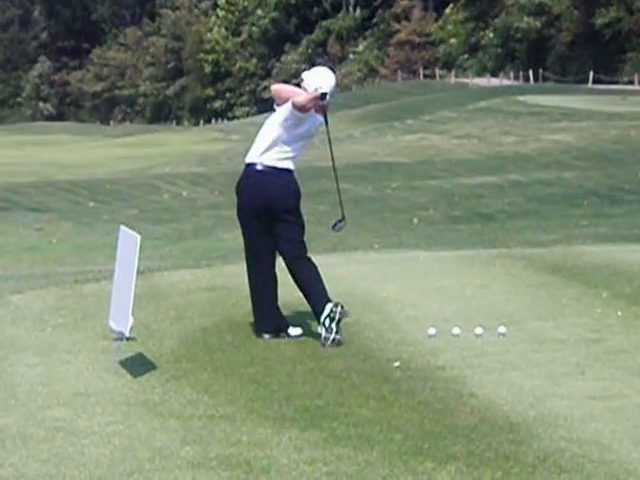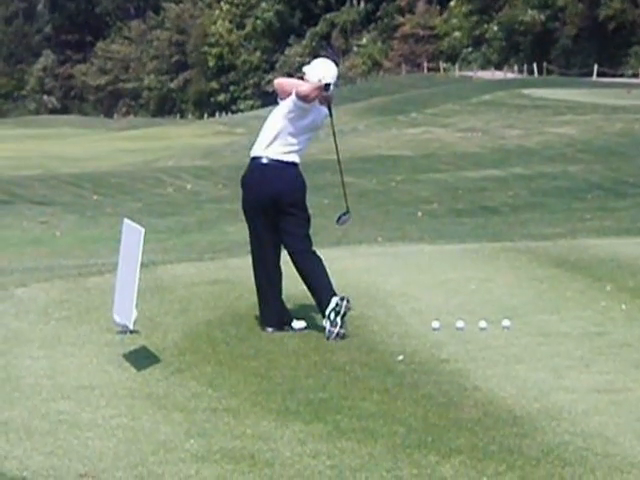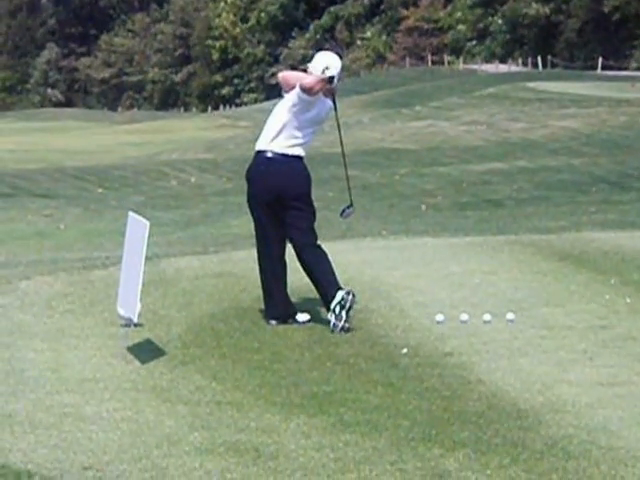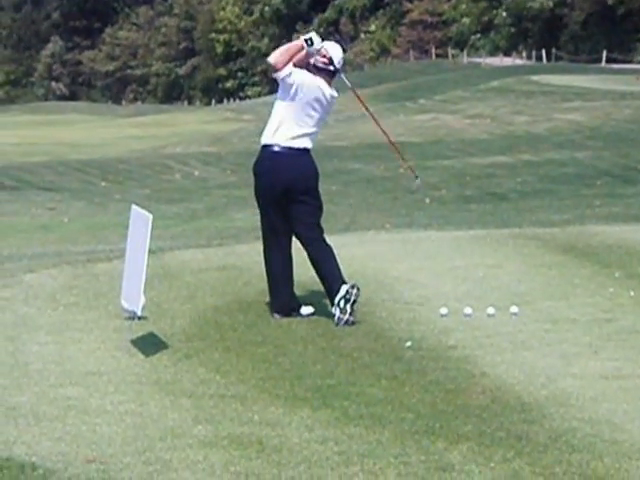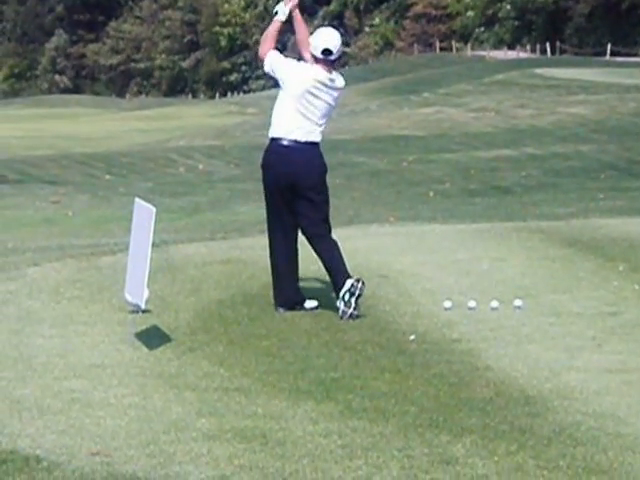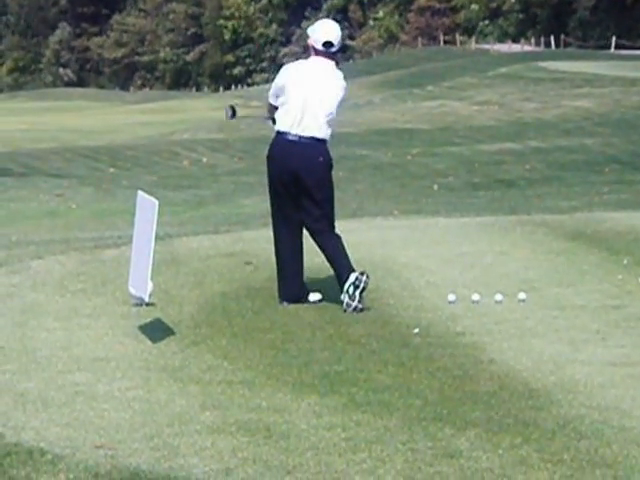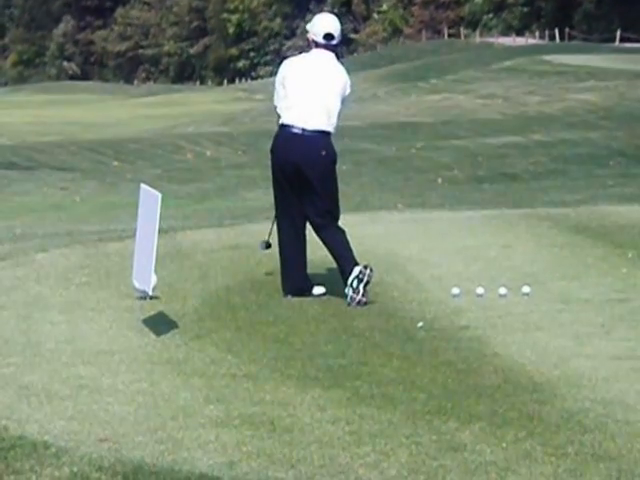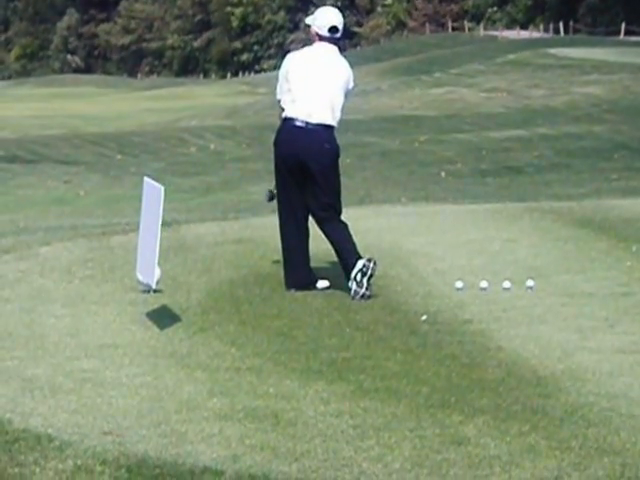
dt=0.4s
person 1, frame 1
left shoulder: (299, 111)
right shoulder: (316, 120)
left elbow: (300, 101)
right elbow: (277, 89)
left wrist: (313, 96)
right wrist: (317, 99)
left hip: (253, 182)
right hip: (283, 184)
left knee: (259, 258)
right knee: (296, 254)
left ankle: (269, 323)
right ankle: (324, 307)
person 1, frame 2
left shoulder: (302, 102)
right shoulder: (321, 112)
left elbow: (303, 91)
right elbow: (280, 83)
left wrist: (317, 86)
right wrist: (321, 89)
left hip: (259, 175)
right hip: (288, 177)
left knee: (265, 251)
right knee: (301, 247)
left ankle: (274, 317)
right ankle: (330, 301)
person 1, frame 3
left shoulder: (308, 96)
right shoulder: (326, 105)
left elbow: (307, 84)
right elbow: (284, 77)
left wrist: (321, 79)
right wrist: (327, 83)
left hip: (264, 169)
right hip: (294, 171)
left knee: (269, 244)
right knee: (306, 241)
left ankle: (279, 310)
right ankle: (335, 295)
person 1, frame 4
left shoulder: (300, 81)
right shoulder: (329, 96)
left elbow: (275, 62)
left wrist: (305, 41)
right wrist: (308, 48)
left hip: (271, 162)
right hip: (302, 165)
left knee: (276, 238)
right knee: (312, 235)
left ankle: (283, 304)
right ankle: (339, 290)
person 1, frame 5
left shoulder: (295, 73)
right shoulder: (337, 84)
left elbow: (264, 52)
right elbow: (308, 53)
left hip: (278, 155)
right hip: (309, 158)
left knee: (281, 230)
right knee: (318, 229)
left ankle: (287, 297)
right ankle: (344, 282)
person 1, frame 6
left shoulder: (291, 71)
right shoulder: (339, 81)
left elbow: (271, 108)
left hip: (283, 149)
right hip: (315, 153)
left knee: (286, 223)
right knee: (321, 224)
left ankle: (292, 290)
right ankle: (348, 276)
person 1, frame 7
left shoulder: (290, 65)
right shoulder: (341, 75)
left elbow: (279, 109)
right elbow: (334, 111)
left hip: (286, 142)
right hip: (318, 146)
left knee: (289, 216)
right knee: (324, 217)
left ankle: (295, 283)
right ankle: (352, 270)
person 1, frame 8
left shoulder: (293, 58)
right shoulder: (344, 69)
left elbow: (282, 101)
right elbow: (338, 107)
left hip: (289, 135)
right hip: (321, 139)
left knee: (292, 209)
right knee: (326, 210)
left ankle: (299, 276)
right ankle: (355, 264)
